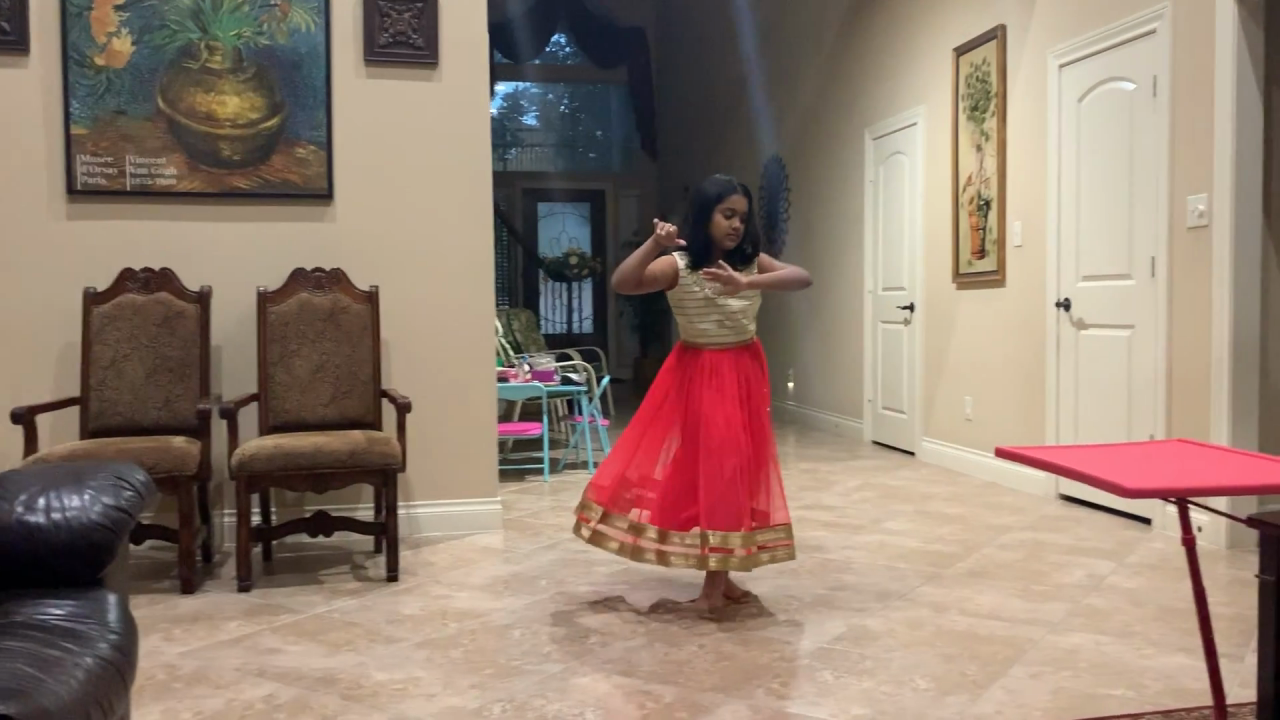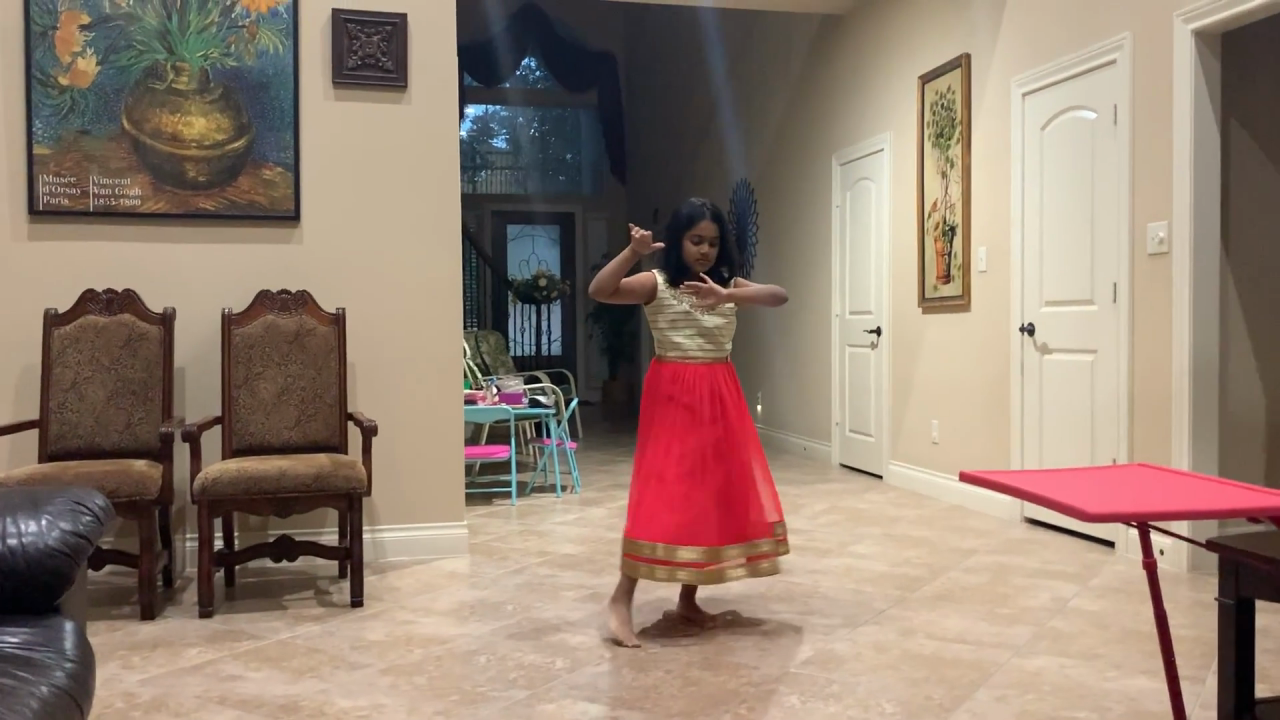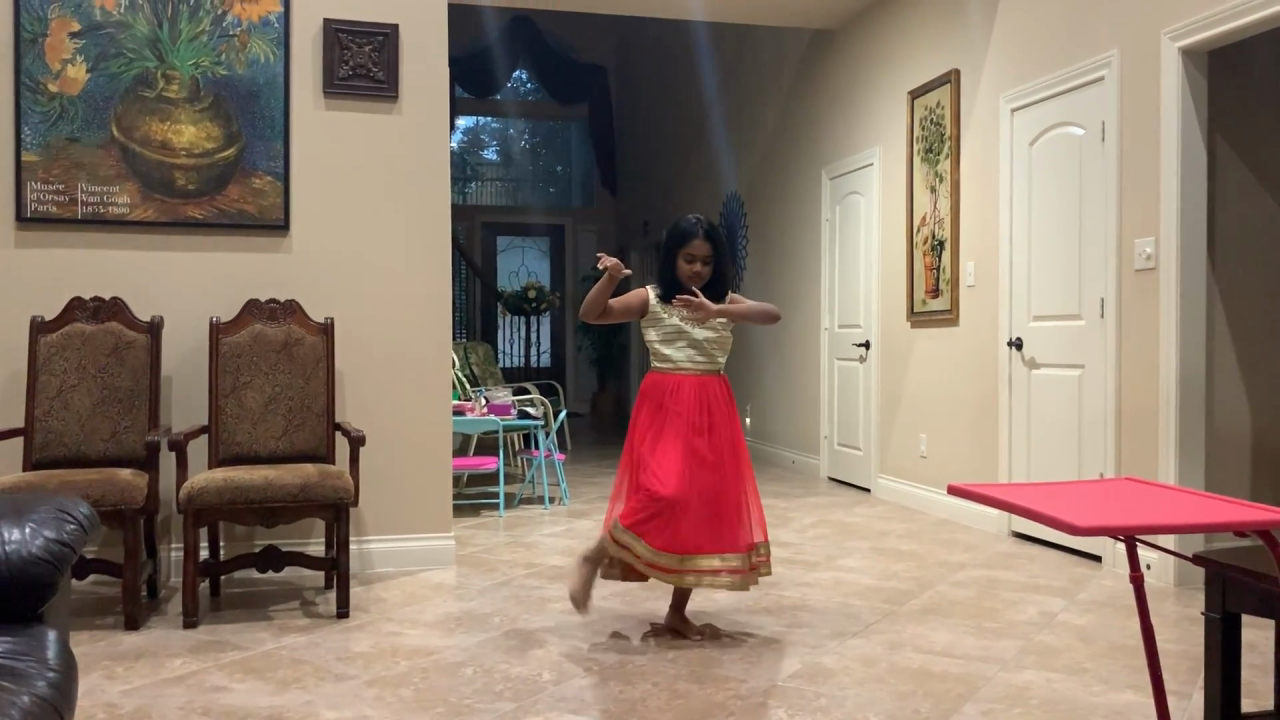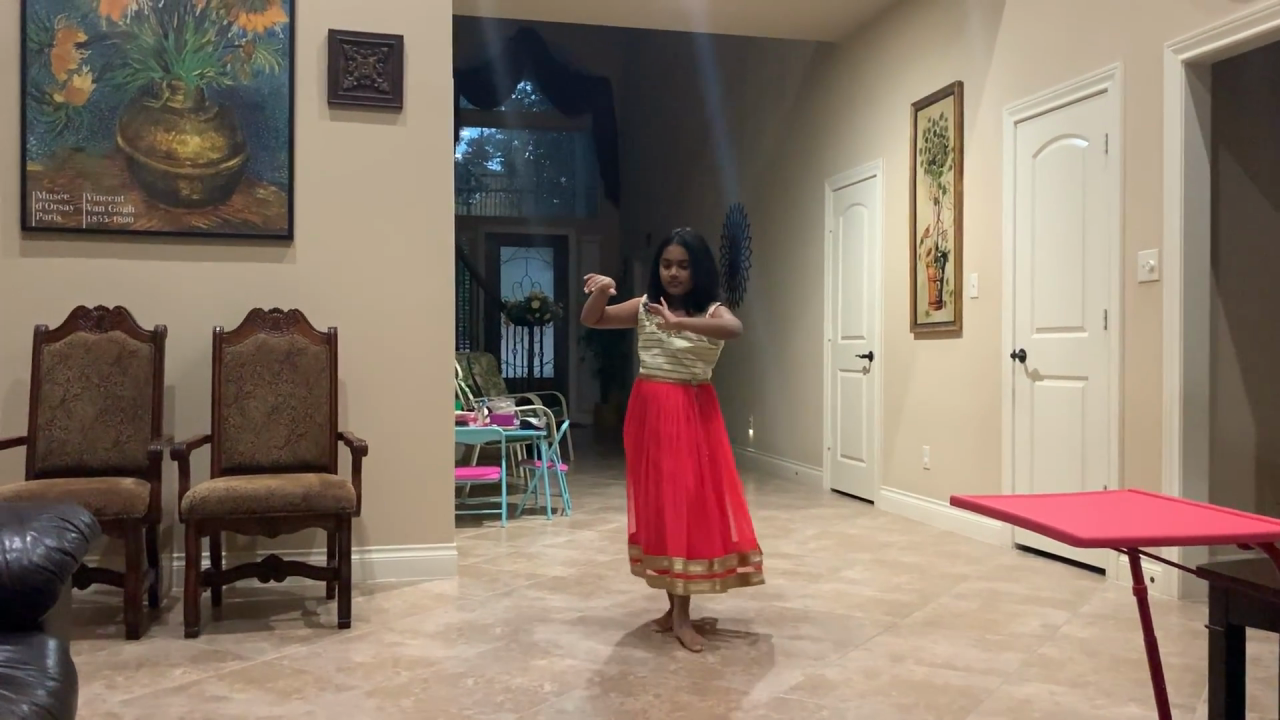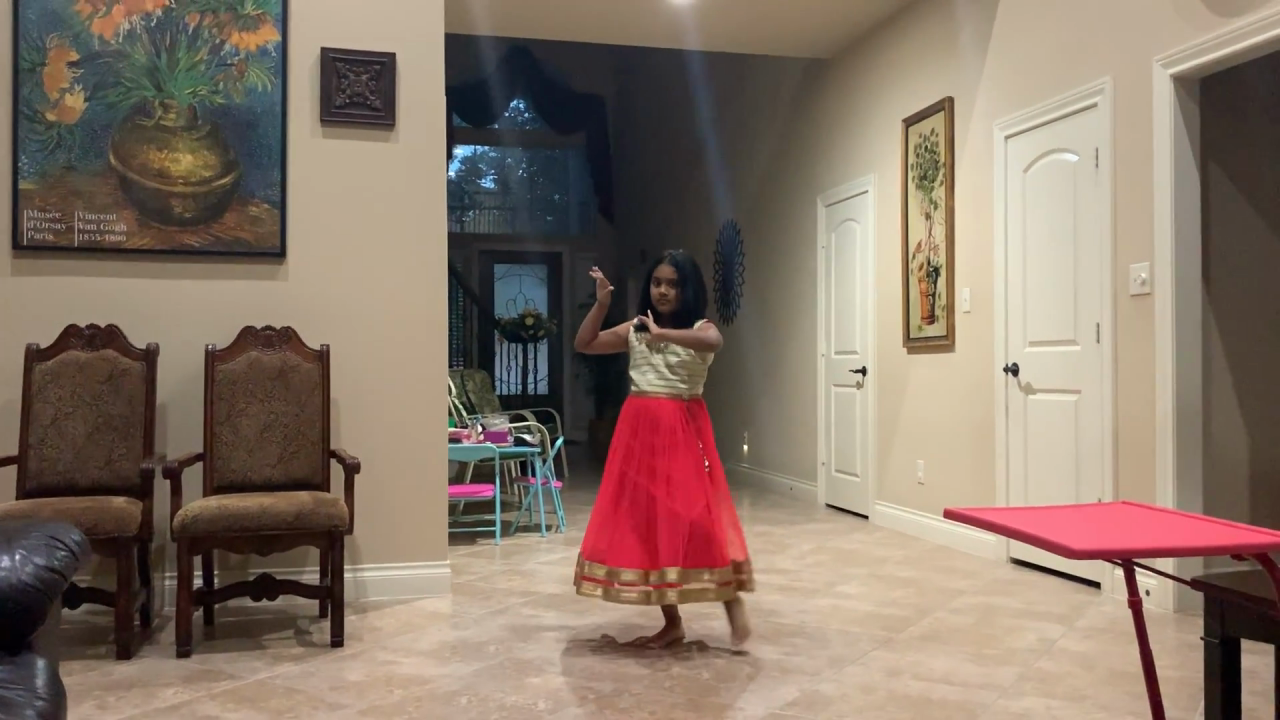
dt=0.7s
person 1, frame 1
left shoulder: (754, 264)
right shoulder: (677, 266)
left elbow: (803, 278)
right elbow: (621, 284)
left wrist: (746, 284)
right wrist: (655, 244)
left hip: (744, 373)
right hip: (697, 372)
left knee: (734, 467)
right knee: (701, 465)
left ankle: (722, 575)
right ankle: (714, 576)
person 1, frame 2
left shoulder: (728, 284)
right shoulder: (655, 284)
left elbow: (779, 296)
right elbow: (598, 291)
left wrist: (726, 296)
right wrist: (633, 252)
left hip: (719, 393)
right hip: (672, 391)
left knee: (716, 489)
right knee: (667, 489)
left ankle: (688, 599)
right ankle: (622, 597)
person 1, frame 3
left shoulder: (725, 301)
right shoulder: (649, 300)
left elbow: (772, 314)
right elbow: (589, 314)
left wrist: (716, 311)
right wrist: (609, 279)
left hip: (713, 408)
right hip: (665, 404)
left knee: (707, 499)
right knee: (663, 493)
left ankle: (677, 611)
right ankle: (599, 554)
person 1, frame 4
left shoulder: (712, 312)
right shoulder: (643, 307)
left elbow: (735, 329)
right elbow: (591, 320)
left wrist: (676, 323)
right wrist: (601, 293)
left hip: (693, 411)
right hip: (648, 410)
left knee: (692, 500)
right knee: (656, 502)
left ankle: (681, 612)
right ankle: (676, 607)
person 1, frame 5
left shoulder: (701, 328)
right shoulder: (635, 329)
left elbow: (714, 342)
right elbow: (583, 344)
left wrist: (661, 334)
right wrist: (601, 303)
left hip: (683, 426)
right hip: (639, 426)
left knee: (694, 515)
right knee: (641, 516)
left ankle: (734, 603)
right ankle: (672, 622)
